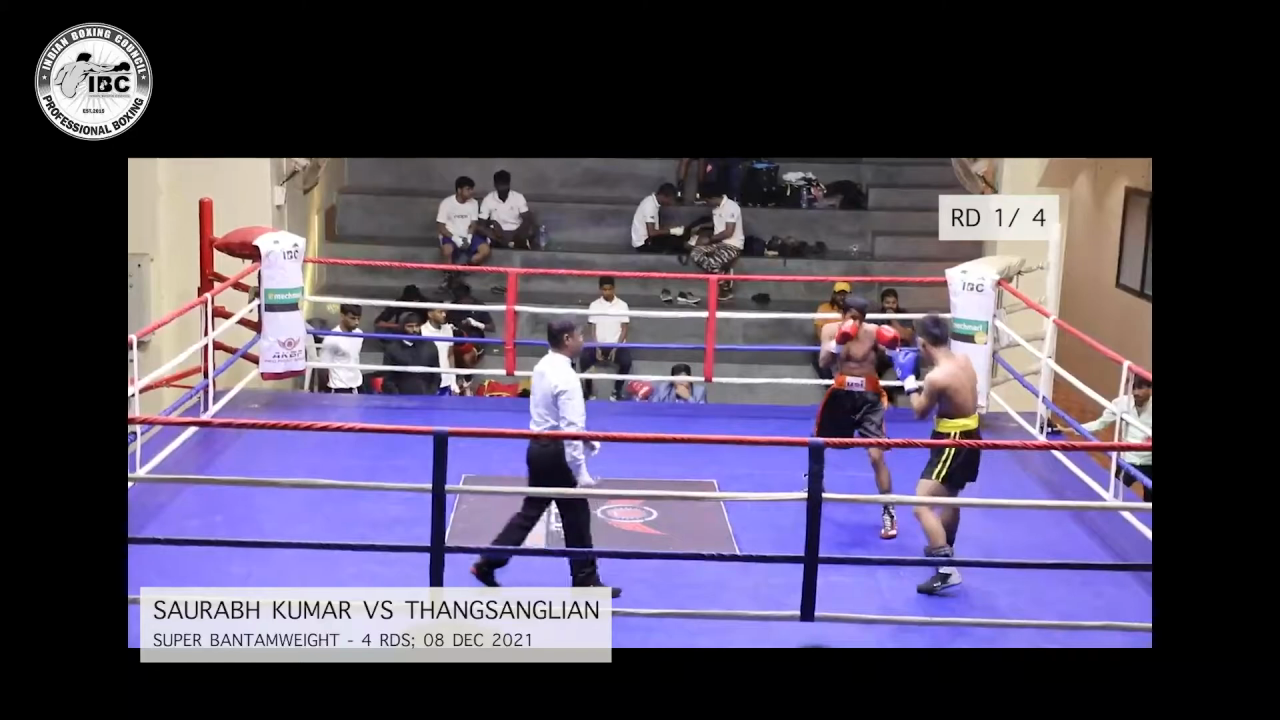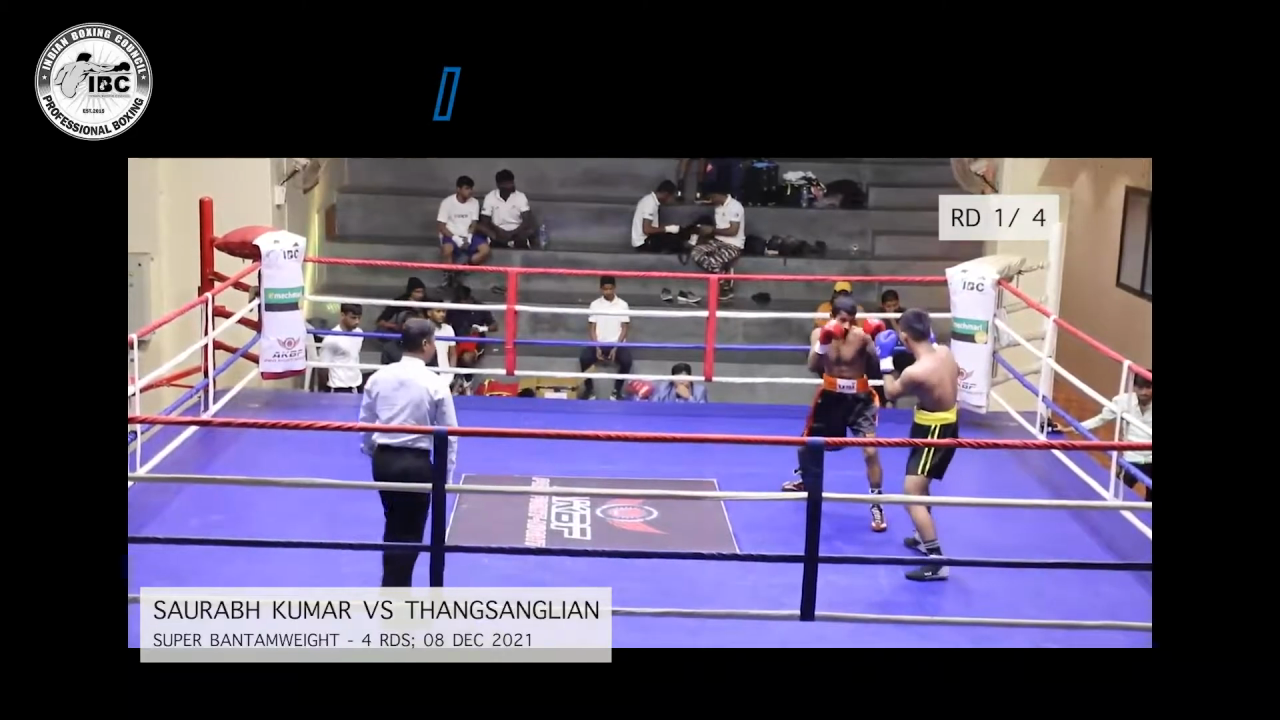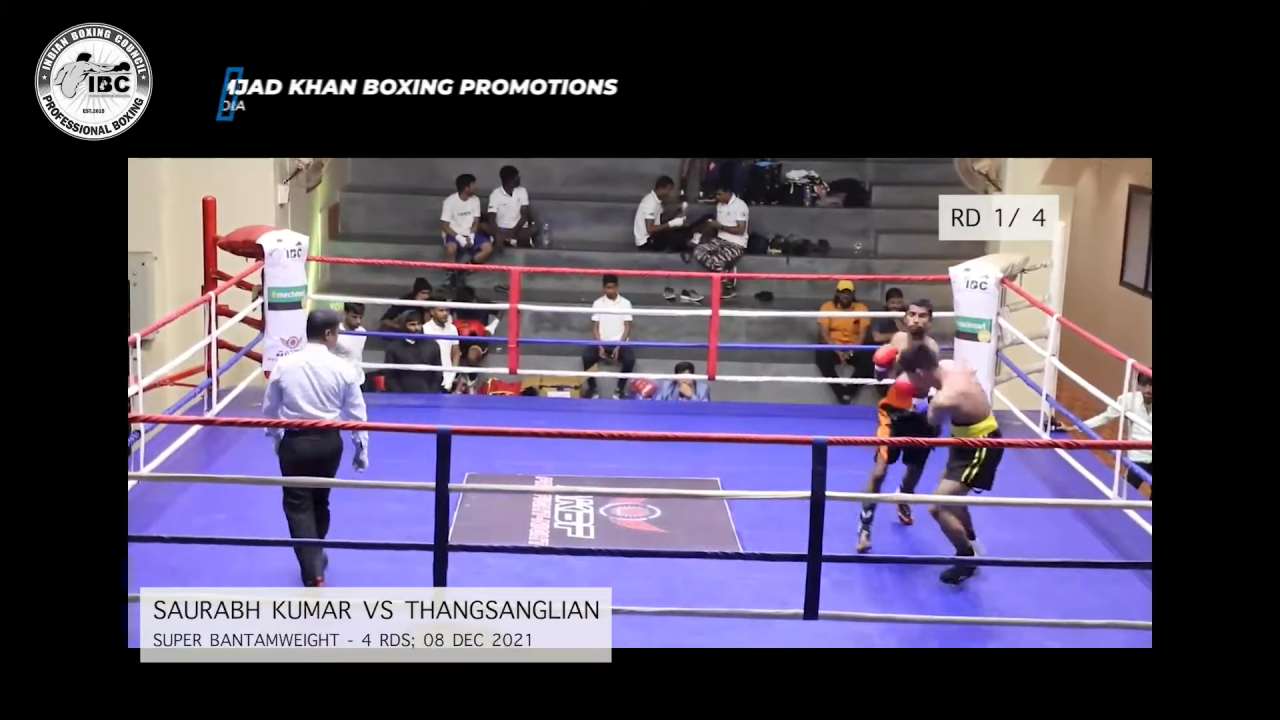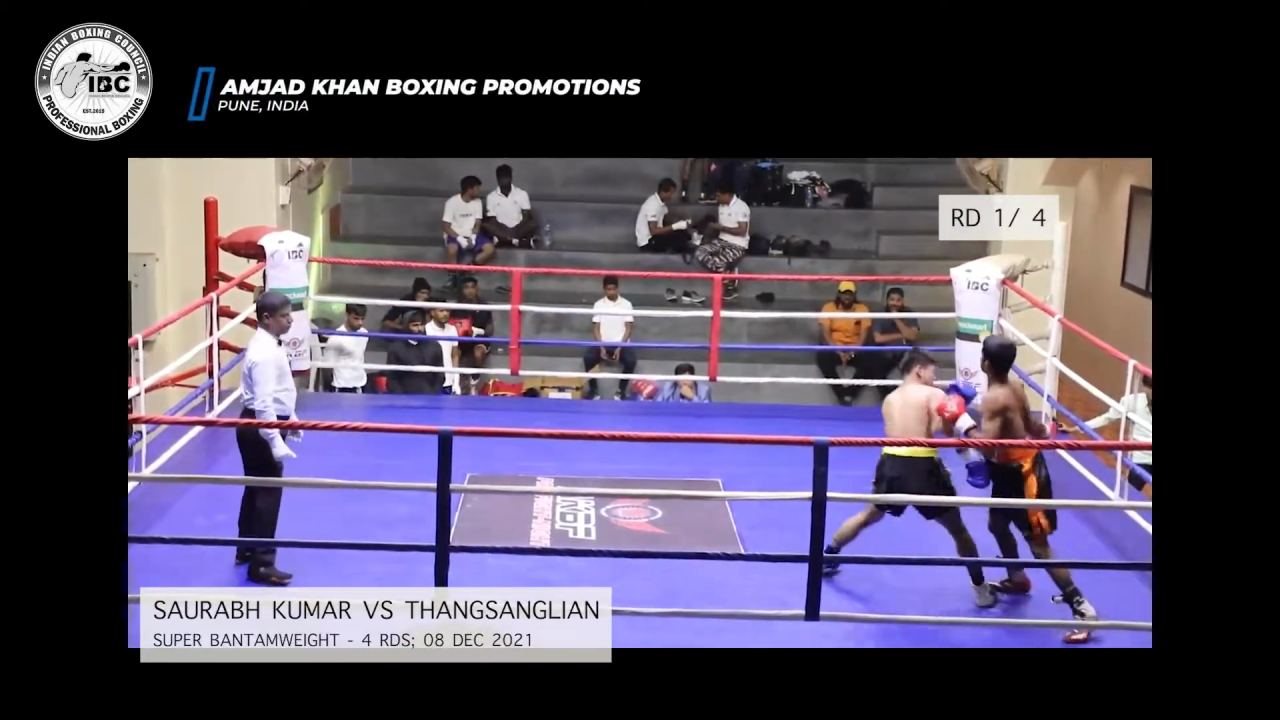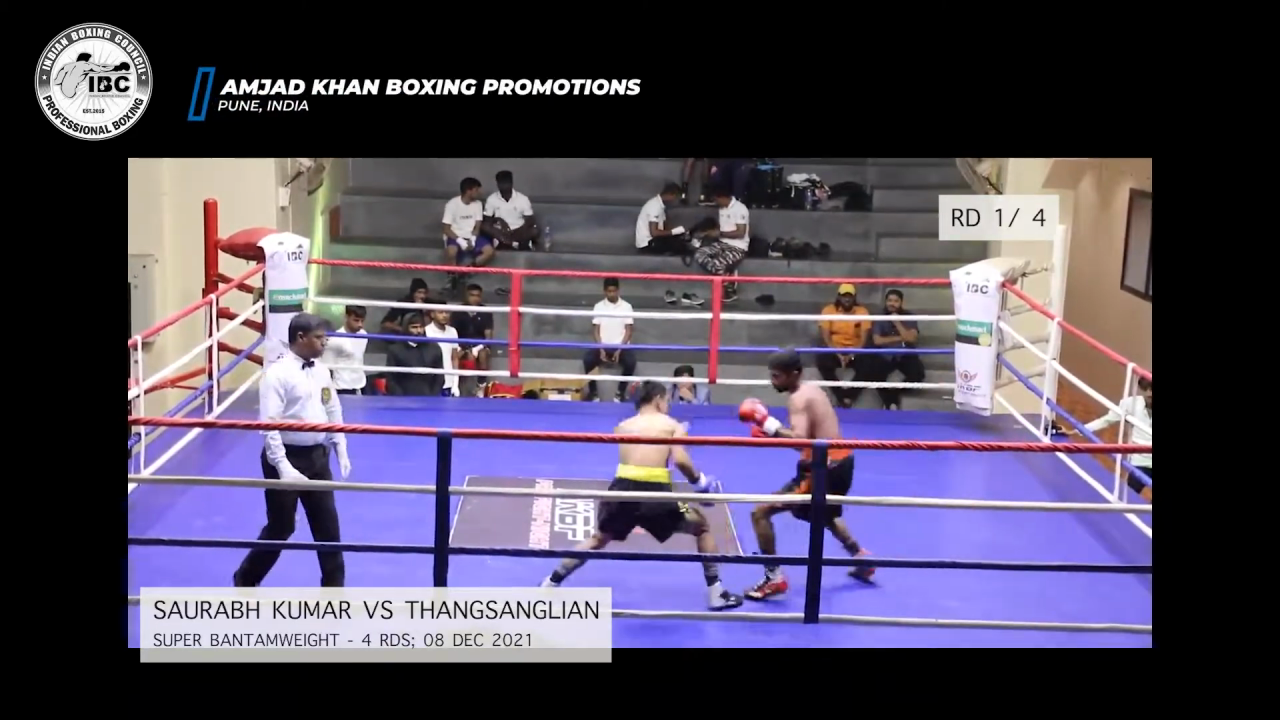
dt=1s
person 1, frame 1
left shoulder: (543, 367)
right shoulder: (565, 376)
right elbow: (571, 428)
left wrist: (585, 437)
right wrist: (581, 472)
left hip: (538, 447)
right hip: (555, 452)
left knee: (530, 511)
right knee: (577, 517)
left ankle: (487, 564)
right ankle: (586, 582)
person 1, frame 2
left shoulder: (379, 377)
right shoulder: (435, 383)
left elbow: (365, 422)
right elbow: (448, 433)
left wrist: (373, 455)
right wrist: (447, 472)
left hip: (383, 460)
right hip: (415, 464)
left knee: (395, 529)
right knee: (408, 535)
left ankle: (393, 591)
person 1, frame 3
left shoulder: (284, 365)
right shoulder: (342, 368)
left elbow: (269, 409)
right elbow: (357, 414)
left wrist: (277, 439)
right wrist: (361, 450)
left hip: (295, 443)
right hip: (329, 442)
left knee: (298, 509)
right knee: (320, 504)
left ankle: (313, 574)
right ankle: (314, 560)
person 1, frame 4
left shoulder: (267, 344)
right shoulder: (265, 352)
right elbow: (263, 403)
left wrist: (291, 418)
right wrist: (276, 442)
left hip: (254, 426)
right hip: (261, 428)
left knee: (256, 490)
right knee: (268, 493)
left ankle: (247, 548)
right ankle: (261, 564)
person 1, frame 5
left shoulder: (321, 371)
right shoulder: (277, 375)
left elbow: (334, 413)
right elbow: (268, 425)
left wrist: (341, 450)
right wrist: (283, 466)
left hip: (317, 457)
right hip: (287, 459)
left knee: (328, 526)
right knee: (280, 528)
left ankle: (333, 589)
right ankle: (245, 580)
person 2, frame 1
left shoulder: (873, 332)
right shoulder: (830, 330)
right elbow: (823, 364)
left wrist: (893, 348)
right wrist: (838, 342)
left hip: (869, 397)
right hip: (841, 394)
left knee: (876, 456)
left ankle: (888, 512)
person 2, frame 2
left shoulder: (861, 336)
right shoulder: (819, 334)
left elbow: (878, 368)
right elbow: (813, 366)
left wrist: (877, 346)
right wrist: (824, 342)
left hip: (859, 398)
right hip: (831, 396)
left knee: (870, 452)
right knee: (806, 445)
left ankle: (877, 506)
right ankle: (807, 482)
person 2, frame 3
left shoulder: (933, 349)
right shoulder: (897, 339)
right elbow: (881, 371)
right wrist: (880, 367)
left hip: (921, 414)
right hip: (894, 410)
left knee: (915, 471)
right knee: (879, 471)
left ankle: (903, 503)
right ankle: (865, 526)
person 2, frame 4
left shoulder: (994, 399)
right shoulder: (1013, 390)
left elbow: (986, 446)
right elbow: (1033, 429)
left hip: (1022, 470)
right hip: (1008, 467)
left knee: (1039, 548)
right knee: (996, 525)
left ankle: (1083, 610)
right ankle: (1017, 578)
person 2, frame 5
left shoulder: (798, 398)
right shoulder: (813, 391)
left elbow: (798, 438)
left wrist: (767, 423)
right wrist: (771, 429)
left hip: (824, 467)
right hip: (841, 463)
left knee: (760, 514)
right knee: (826, 517)
left ankle: (774, 579)
right ankle: (862, 561)
person 3, frame 1
left shoulder: (937, 377)
right shoulder: (963, 360)
left elbow: (920, 411)
left wrist: (908, 377)
left hip: (952, 442)
right hip: (968, 435)
left knee: (921, 505)
right knee: (948, 497)
left ankle: (946, 570)
right ankle: (944, 549)
person 3, frame 2
left shoulder: (915, 371)
right shoulder: (945, 353)
left elbow: (892, 393)
right elbow: (955, 373)
right wrist: (930, 342)
left hip: (932, 432)
right hip: (946, 426)
left knee: (912, 496)
right knee: (920, 486)
left ankle: (937, 561)
right ankle: (924, 538)
person 3, frame 3
left shoulder: (945, 400)
right shoulder: (951, 365)
left elbow: (935, 422)
left hip: (980, 447)
right hip: (972, 439)
left knee: (938, 508)
right knee: (950, 497)
left ankle: (967, 559)
right ankle: (970, 543)
person 3, frame 4
left shoulder: (889, 400)
right shoulder: (935, 395)
right elbow: (938, 431)
left hip: (890, 464)
right hip: (923, 466)
left knee: (868, 517)
right knee: (958, 529)
left ankle: (828, 560)
right ankle: (982, 590)
person 3, frame 5
left shoulder: (623, 426)
right shoulder: (671, 425)
right elbow: (682, 461)
right wrist: (700, 481)
left hip: (621, 489)
right hip: (654, 492)
left knee: (597, 540)
right knee: (702, 527)
left ankle: (552, 583)
right ankle: (717, 593)
